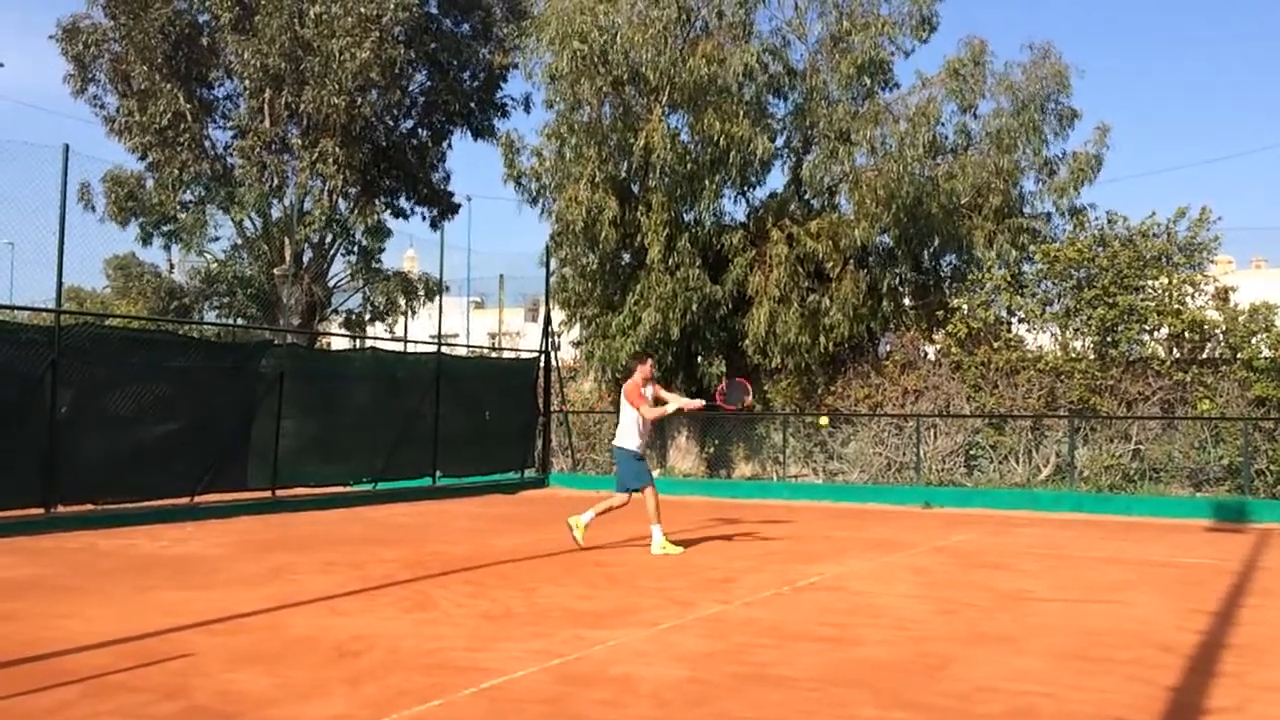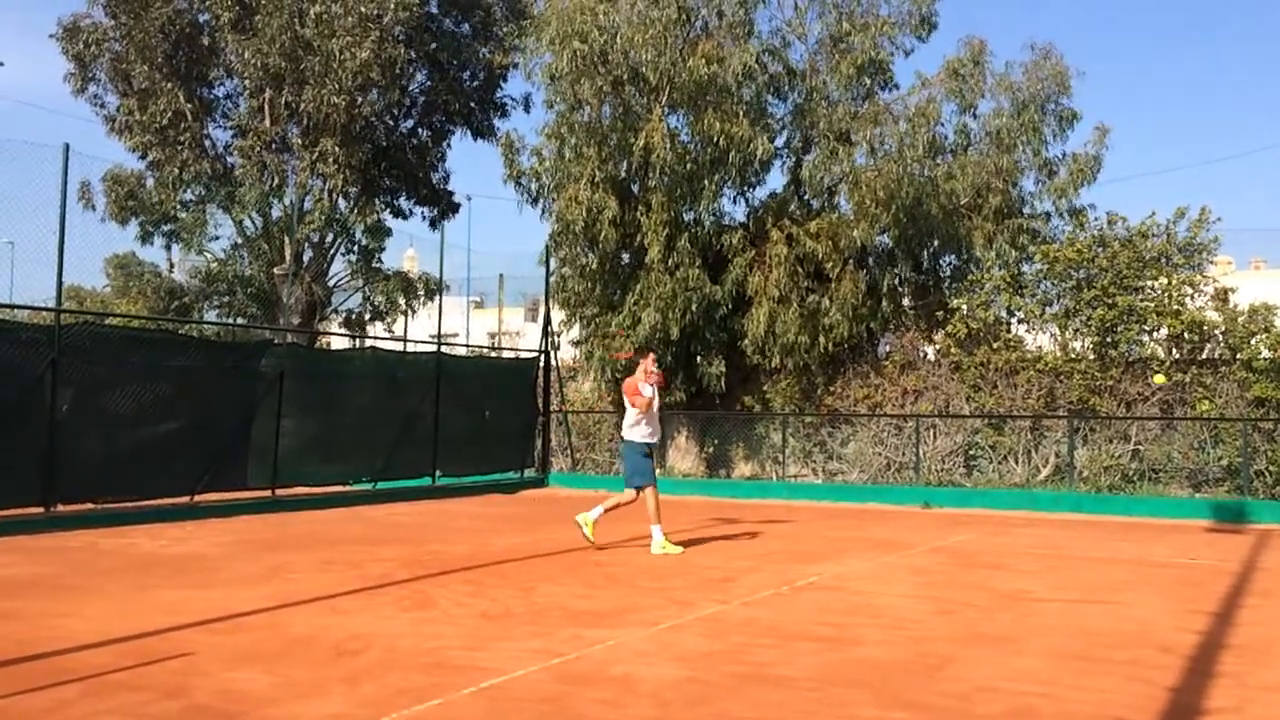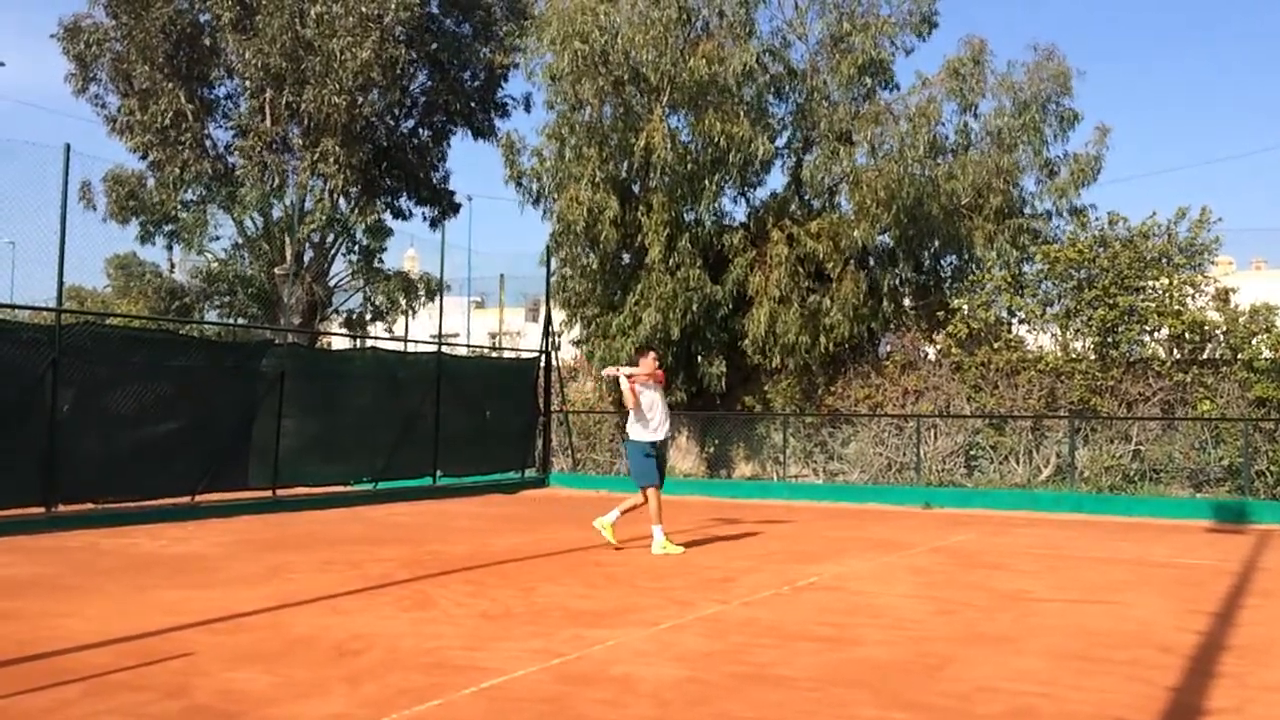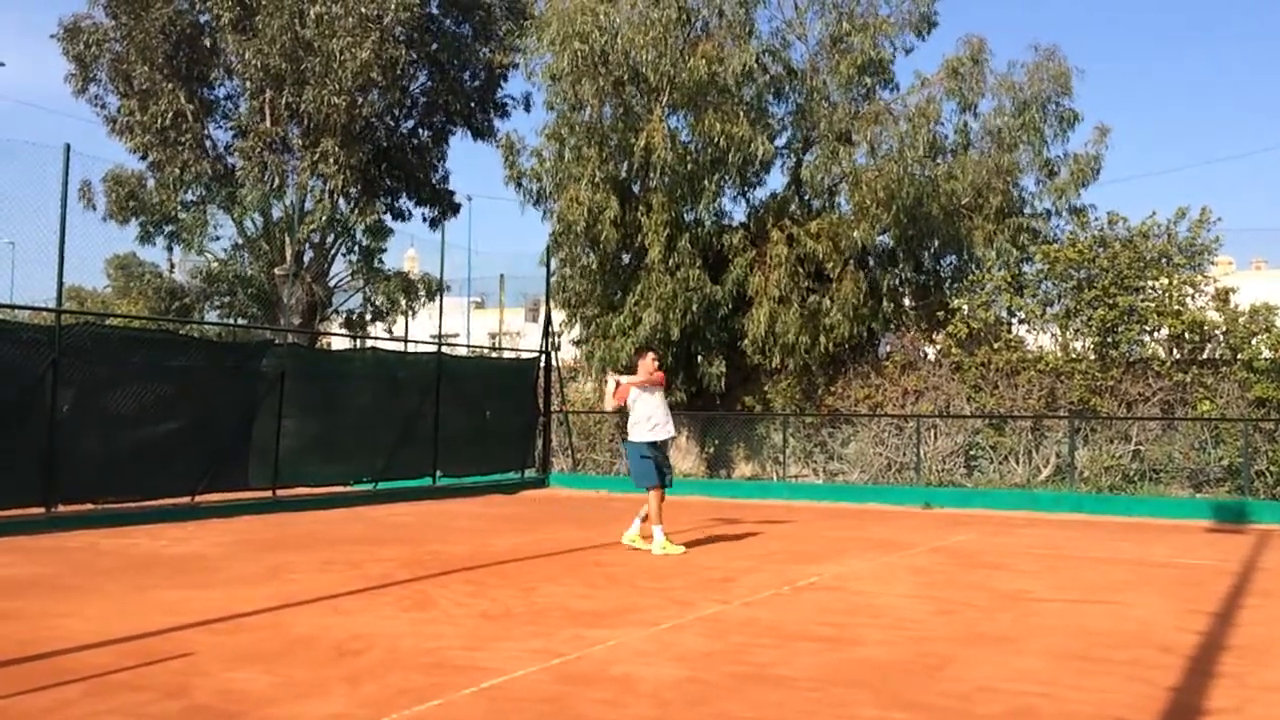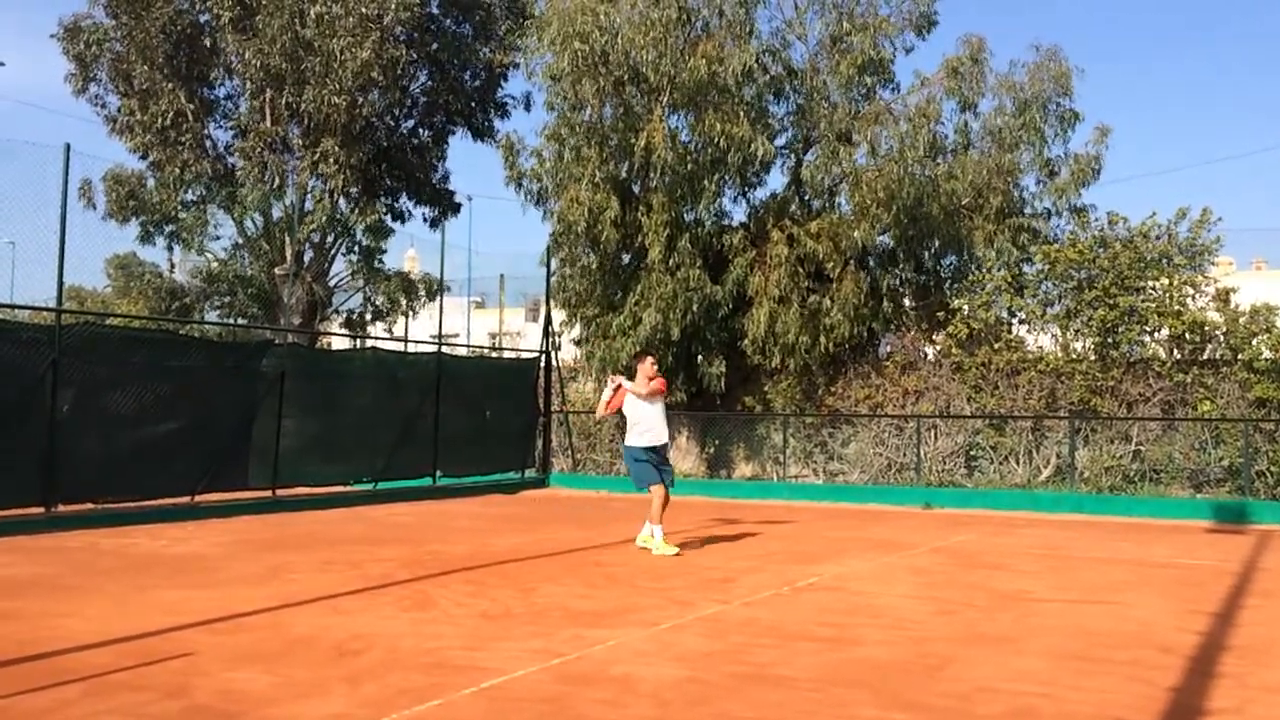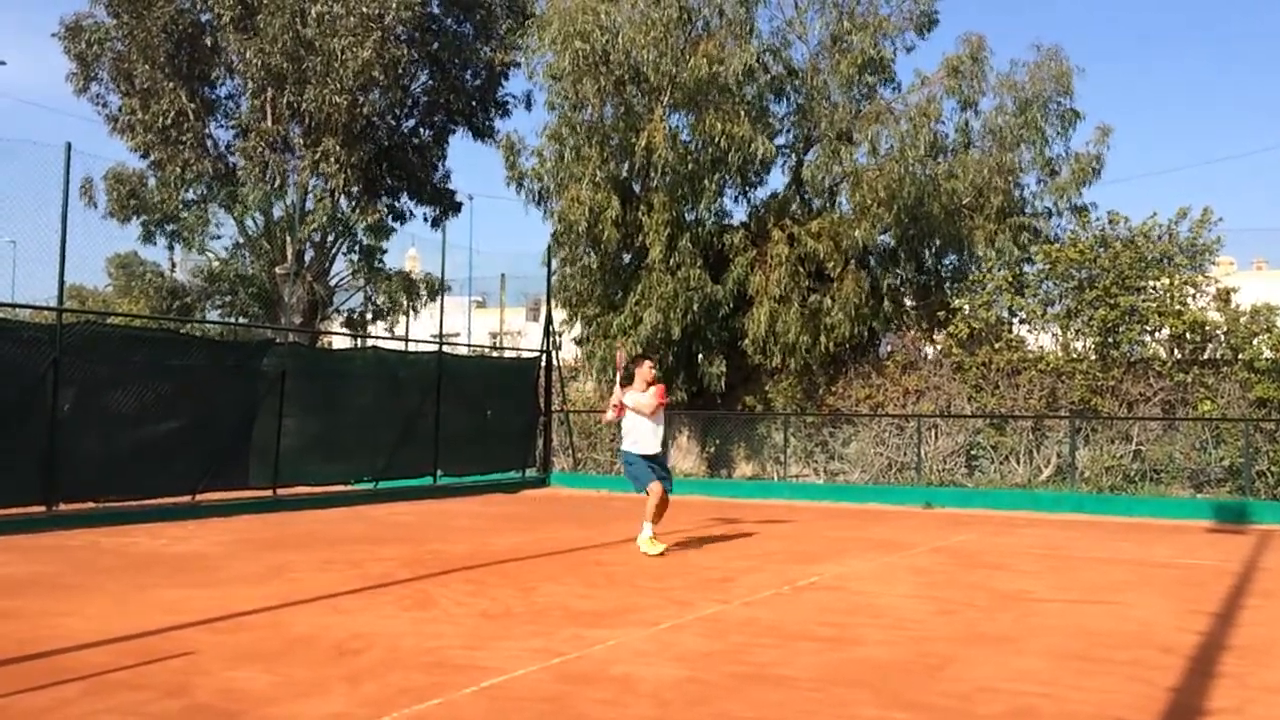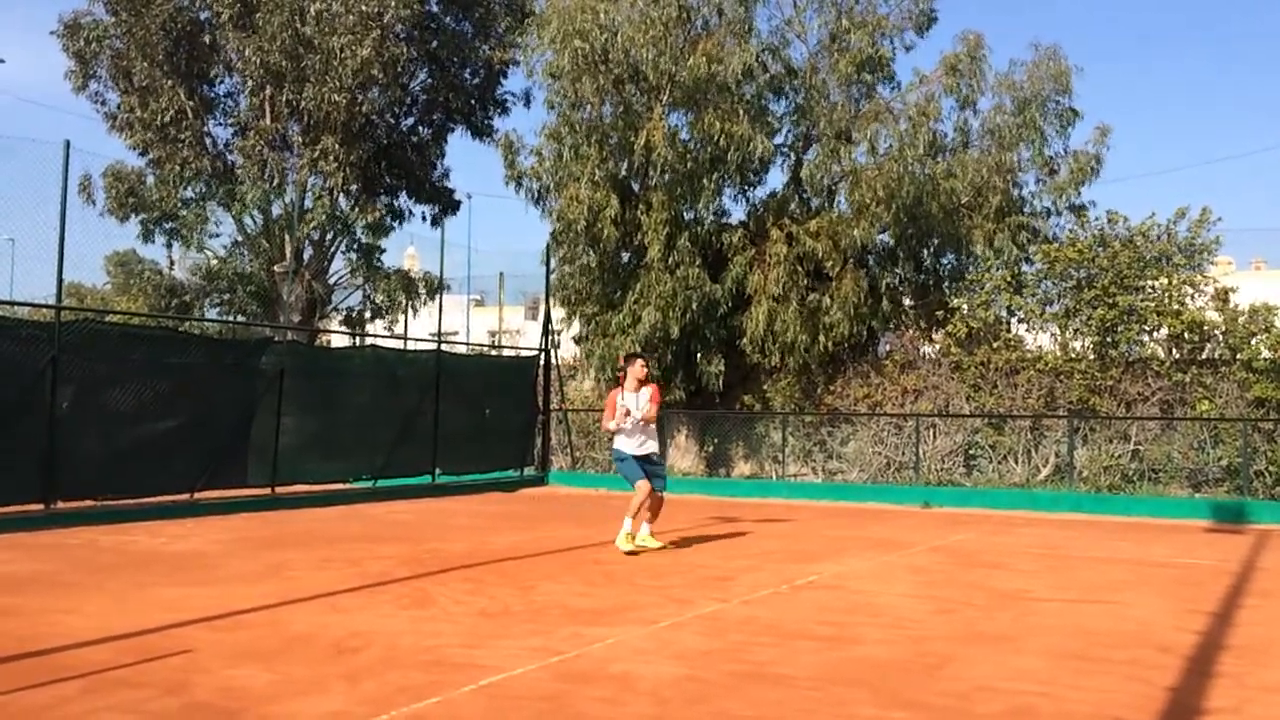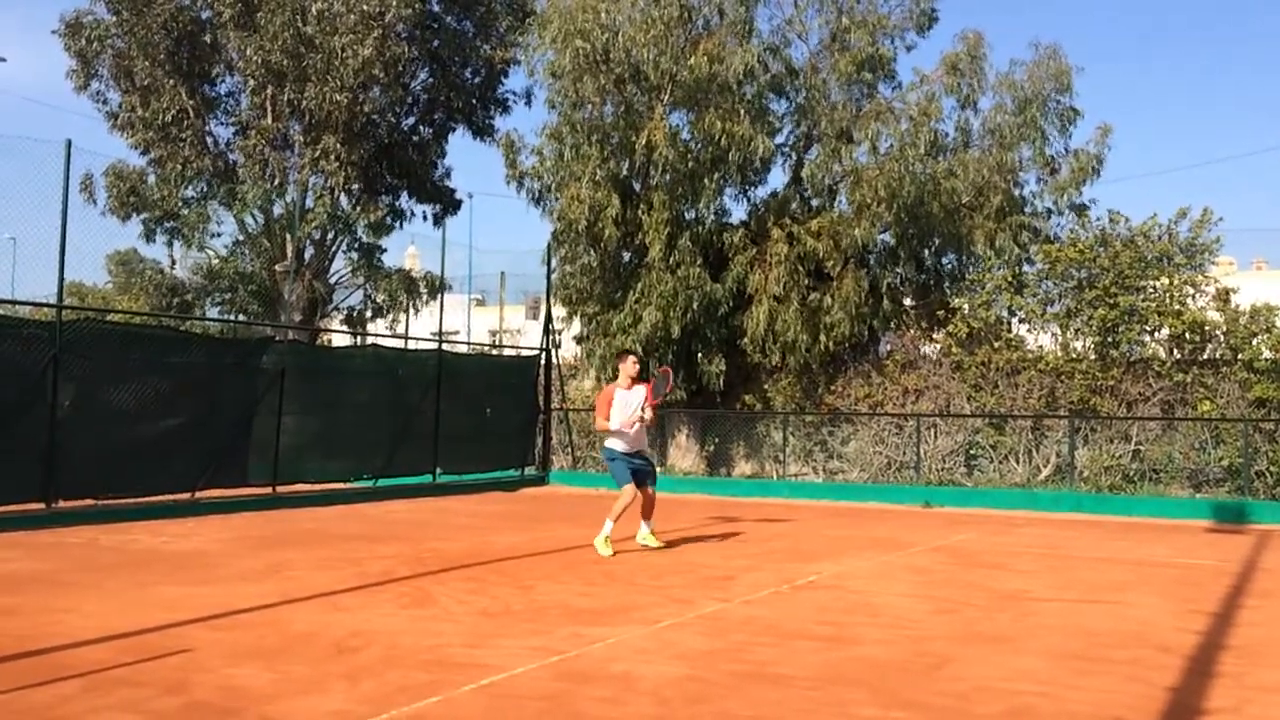
dt=0.1s
person 1, frame 1
left shoulder: (647, 385)
right shoulder: (631, 388)
left elbow: (665, 395)
right elbow: (650, 415)
left wrist: (687, 401)
right wrist: (674, 407)
left hip: (630, 449)
right hip: (628, 449)
left knee: (622, 497)
right knee: (649, 491)
left ankle: (580, 521)
right ankle: (659, 542)
person 1, frame 2
left shoulder: (652, 379)
right shoulder: (630, 385)
left elbow: (658, 377)
right elbow: (644, 407)
left wrist: (653, 373)
right wrist: (649, 385)
left hip: (647, 444)
right hip: (635, 445)
left knee: (632, 494)
right knee: (650, 491)
left ankle: (589, 517)
right ankle: (658, 541)
person 1, frame 3
left shoulder: (658, 376)
right shoulder: (629, 383)
left elbow: (643, 374)
right elbow: (632, 404)
left wrist: (621, 370)
right wrist: (623, 380)
left hip: (657, 444)
right hip: (639, 444)
left knee: (645, 496)
right knee: (652, 492)
left ankle: (606, 521)
right ankle: (659, 541)
person 1, frame 4
left shoulder: (658, 378)
right shoulder: (626, 387)
left elbow: (643, 380)
right elbow: (610, 407)
left wrist: (621, 377)
right wrist: (612, 383)
left hip: (659, 445)
right hip: (640, 445)
left knee: (659, 495)
right knee: (654, 492)
left ankle: (632, 534)
right ankle: (660, 542)
person 1, frame 5
left shoulder: (659, 383)
right shoulder: (622, 390)
left elbow: (644, 391)
right elbow: (600, 414)
left wrist: (624, 382)
right wrist: (609, 389)
left hip: (658, 450)
right hip: (635, 450)
left knee: (664, 496)
right knee: (658, 491)
left ankle: (645, 536)
right ankle: (659, 540)
person 1, frame 6
left shoulder: (658, 390)
right shoulder: (622, 395)
left elbow: (648, 409)
right elbow: (608, 419)
left wrist: (626, 401)
right wrist: (614, 404)
left hip: (655, 455)
right hip: (633, 454)
left knee: (664, 499)
right knee: (656, 490)
left ankle: (646, 536)
right ankle: (647, 539)
person 1, frame 7
left shoulder: (652, 389)
right shoulder: (615, 395)
left elbow: (651, 417)
right elbow: (605, 425)
left wrist: (633, 415)
right wrist: (617, 422)
left hip: (650, 453)
right hip: (625, 453)
left knee: (658, 496)
right knee: (643, 489)
left ankle: (644, 534)
right ankle: (624, 534)
person 1, frame 8
left shoulder: (644, 389)
right shoulder: (608, 393)
left elbow: (649, 416)
right elbow: (598, 425)
left wrist: (643, 418)
right wrist: (620, 424)
left hip: (638, 451)
right hip: (615, 451)
left knee: (649, 493)
right knee: (630, 492)
left ankle: (645, 533)
right ankle: (604, 537)
